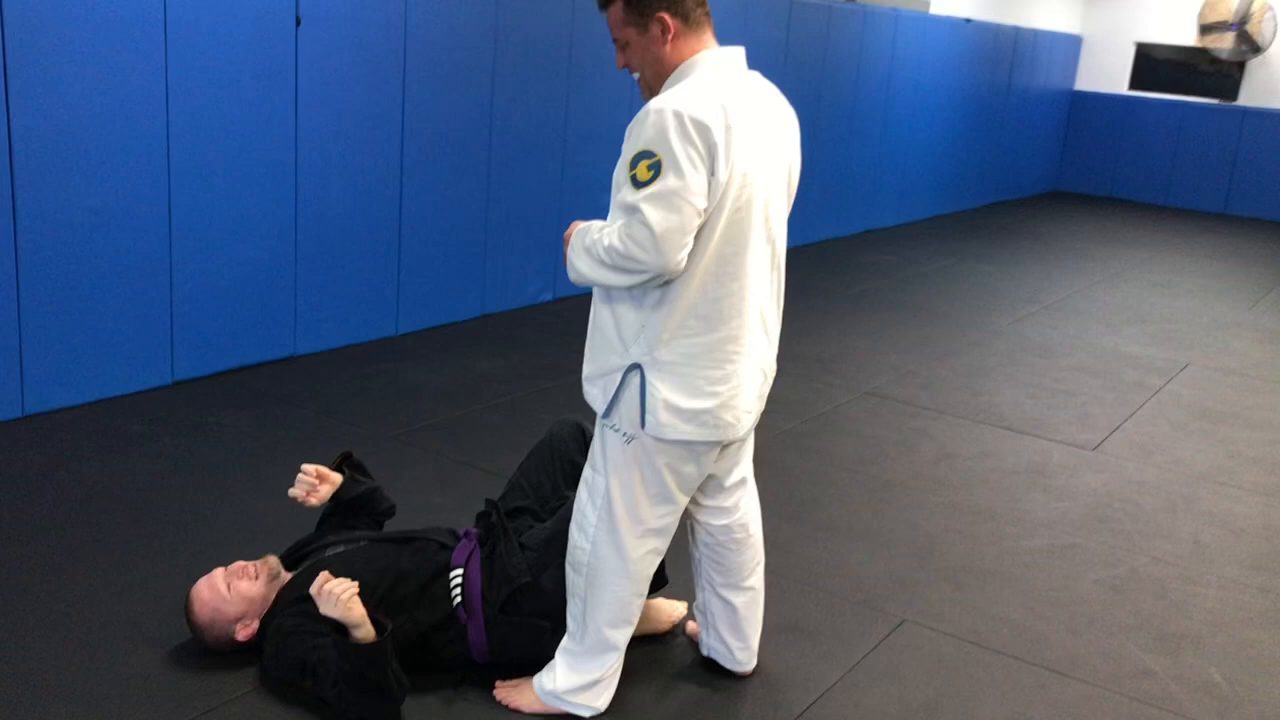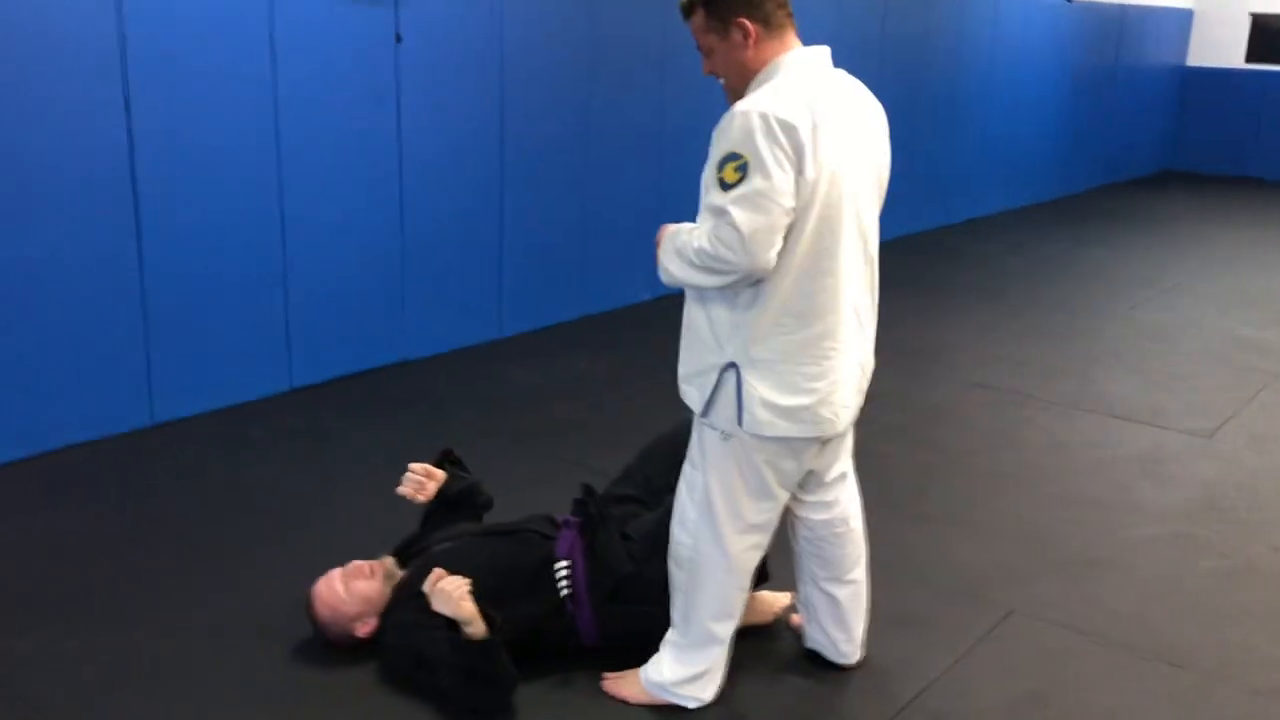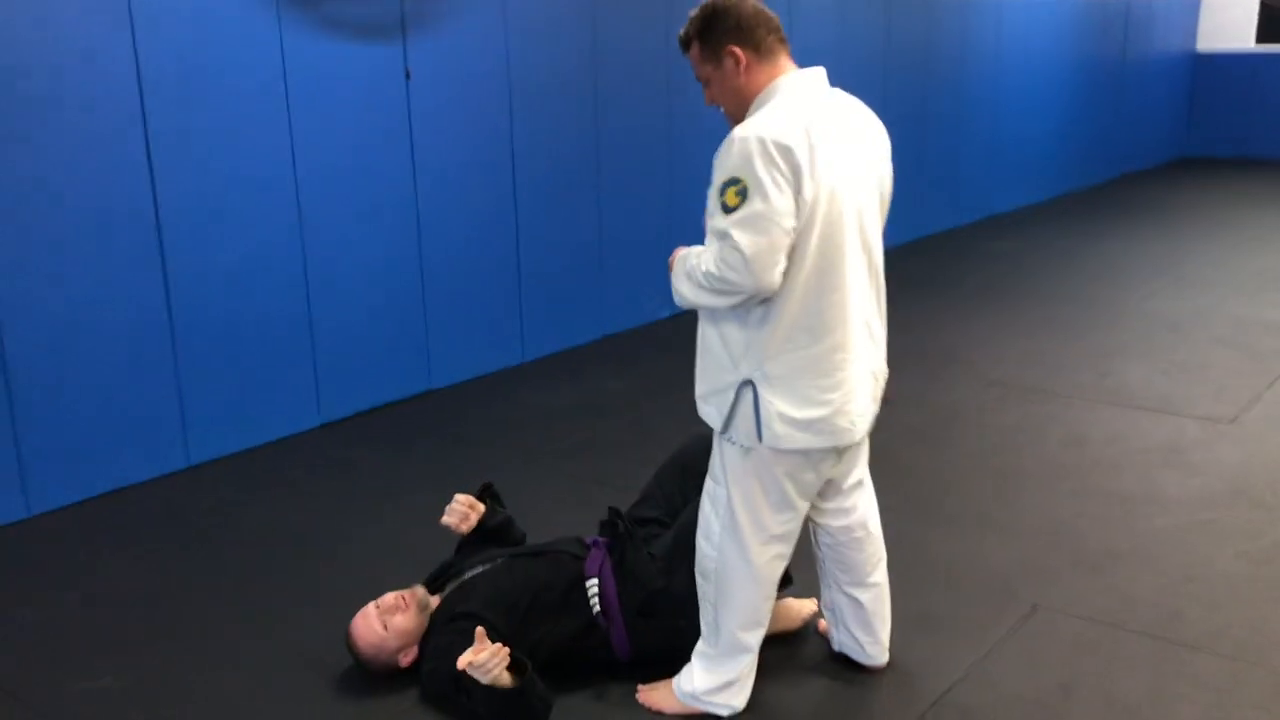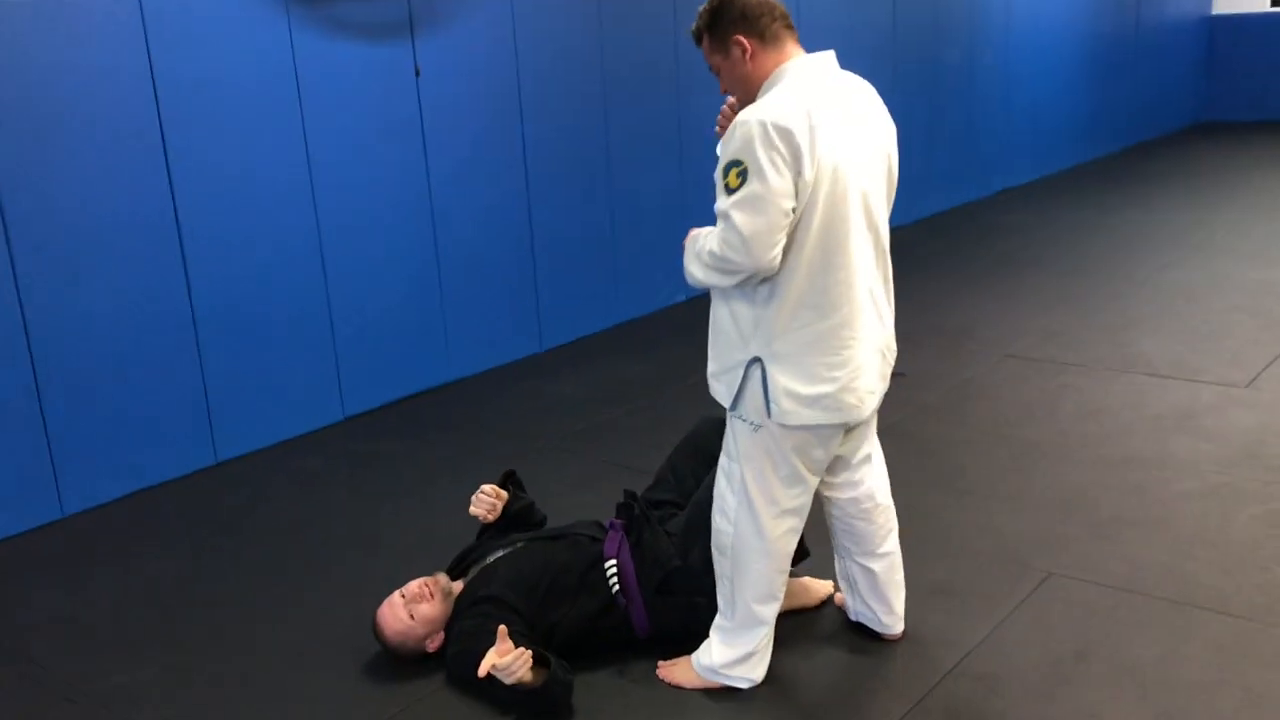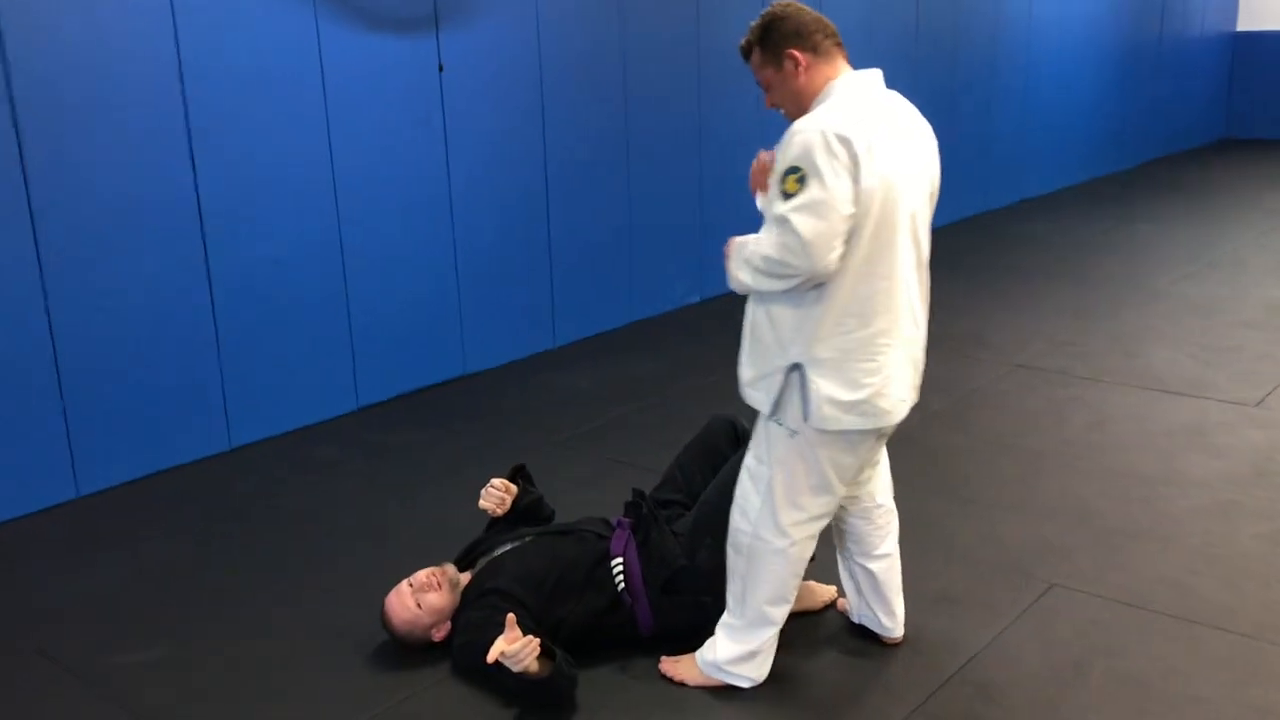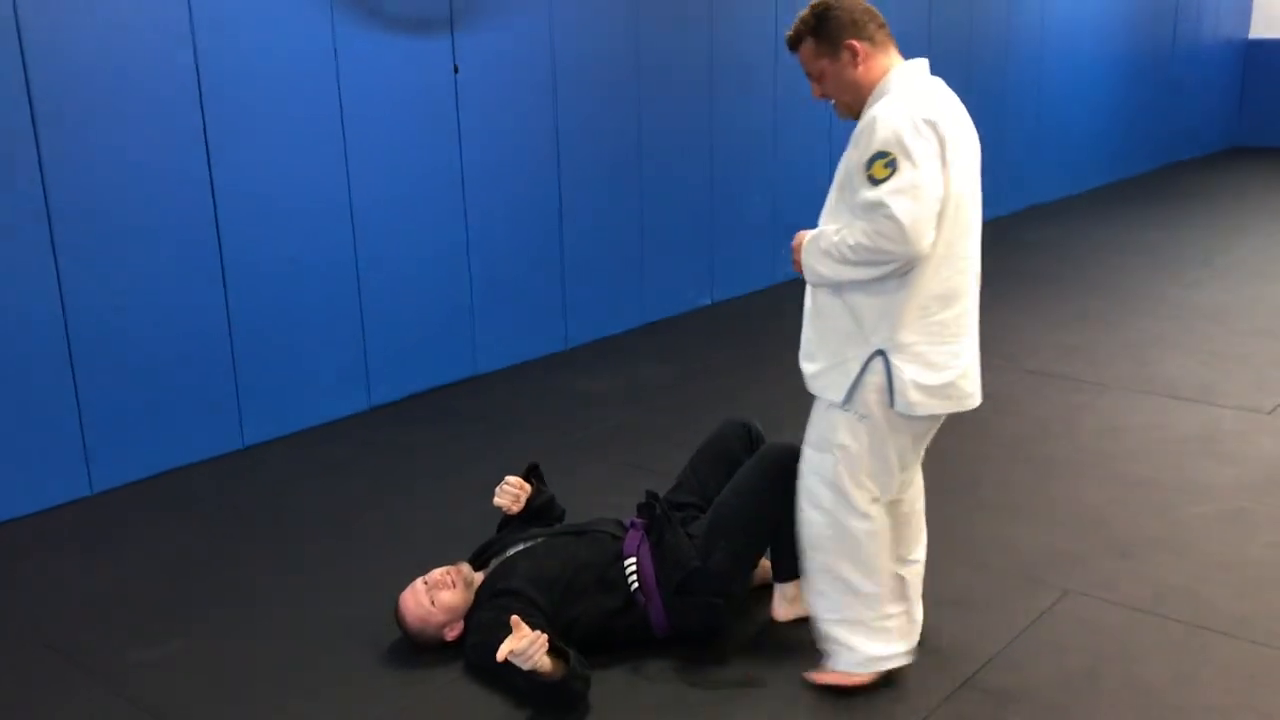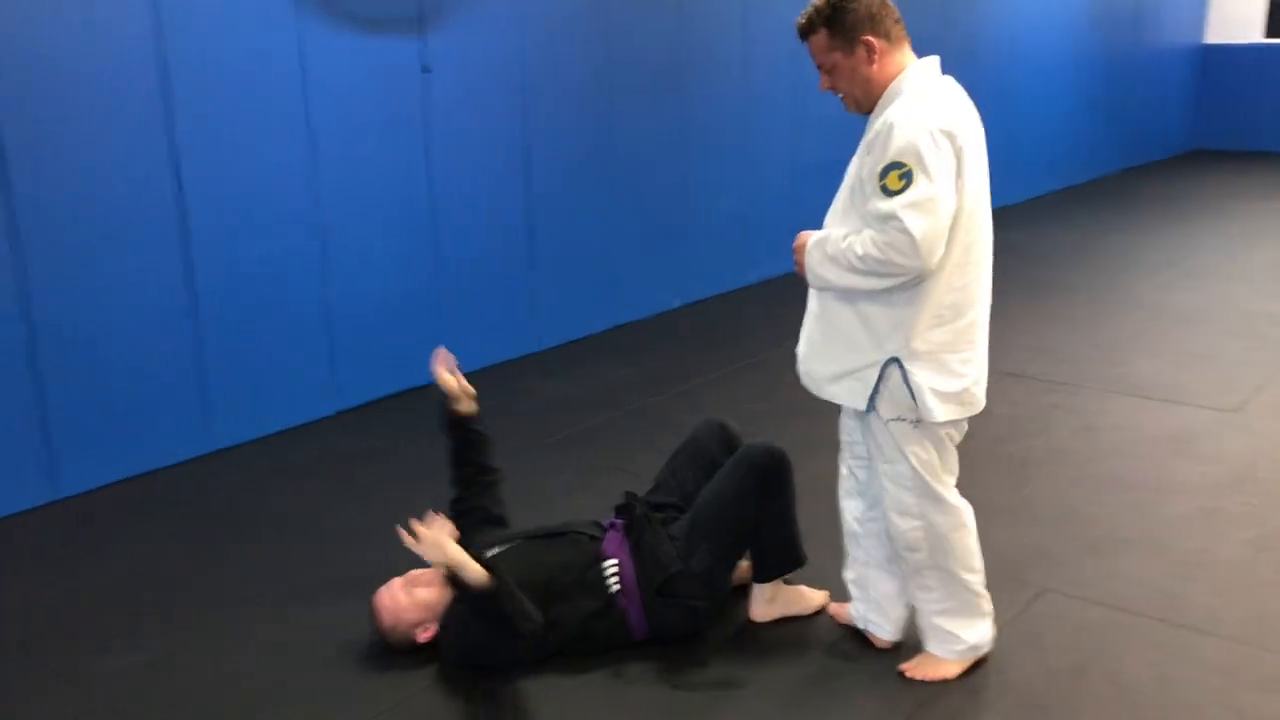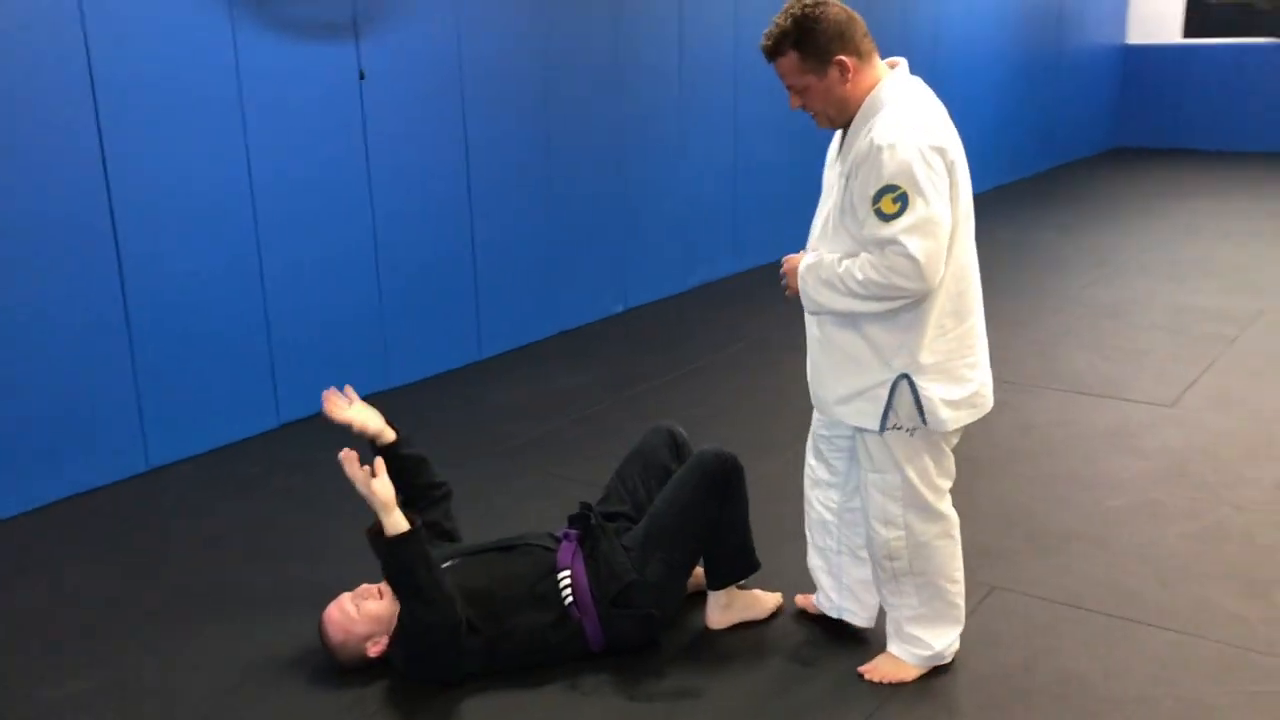
dt=0.3s
person 1, frame 1
left shoulder: (677, 114)
right shoulder: (769, 102)
left elbow: (650, 246)
left wrist: (583, 244)
left hip: (671, 372)
right hip: (737, 359)
left knee: (616, 528)
right knee: (727, 508)
right ankle: (732, 642)
person 1, frame 2
left shoulder: (763, 115)
right shoulder: (856, 98)
left elbow: (740, 248)
left wrist: (674, 245)
left hip: (768, 370)
right hip: (833, 356)
left knee: (718, 524)
right knee: (827, 501)
left ankle: (686, 673)
right ankle: (838, 636)
person 1, frame 3
left shoulder: (760, 139)
right shoulder: (856, 117)
left elbow: (746, 270)
left wrist: (685, 268)
left hip: (782, 385)
right hip: (848, 365)
left knee: (741, 536)
right knee: (847, 511)
right ankle: (863, 638)
person 1, frame 4
left shoulder: (766, 122)
right shoulder: (861, 98)
left elbow: (747, 250)
left wrist: (696, 248)
left hip: (791, 362)
right hip: (857, 342)
left knee: (755, 511)
right knee: (857, 483)
left ankle: (734, 657)
right ankle: (881, 608)
person 1, frame 5
left shoulder: (821, 133)
right shoulder: (903, 117)
left elbow: (806, 254)
left wrist: (744, 257)
right wrist: (783, 198)
left hip: (825, 366)
right hip: (880, 353)
left knee: (774, 512)
right knee: (859, 488)
left ankle: (733, 655)
right ankle: (880, 610)
person 1, frame 6
left shoulder: (894, 119)
right shoulder: (931, 103)
left elbow: (895, 235)
left wrist: (818, 247)
right wrist: (835, 250)
left hip: (888, 353)
right hip: (915, 343)
left knee: (839, 493)
right knee: (891, 486)
left ankle: (868, 645)
right ankle: (893, 618)
person 1, frame 7
left shoulder: (913, 124)
right shoulder: (919, 101)
left elbow: (906, 247)
left wrist: (818, 253)
right wrist: (833, 252)
left hip: (910, 358)
right hip: (889, 348)
left knee: (918, 502)
right knee: (869, 485)
left ankle: (962, 633)
right ankle: (876, 611)
person 1, frame 8
left shoulder: (900, 140)
right shoulder: (876, 113)
left elbow: (907, 269)
left wrist: (811, 276)
right wrist: (820, 269)
left hip: (904, 367)
right hip: (869, 355)
left knee: (905, 509)
right knee: (834, 467)
left ankle: (926, 639)
right ankle: (845, 596)
person 2, frame 1
left shoulder: (300, 561)
right shoulder: (291, 641)
left elbow: (375, 510)
left wrist: (339, 484)
right wrist: (359, 628)
left hip: (481, 551)
right hip: (510, 607)
left knee: (570, 438)
person 2, frame 2
left shoulder: (413, 552)
right shoulder: (407, 634)
left elbow: (473, 504)
left wrist: (442, 485)
right wrist: (470, 626)
left hip: (582, 537)
right hip: (611, 594)
left knee: (689, 439)
person 2, frame 3
left shoulder: (441, 585)
right shoulder: (447, 658)
left elbow: (507, 540)
left wrist: (479, 515)
right wrist: (498, 678)
left hip: (619, 555)
right hip: (645, 609)
left knee: (705, 451)
person 2, frame 4
left shoulder: (469, 565)
right shoulder: (470, 640)
left elbow: (531, 524)
left wrist: (502, 501)
right wrist: (522, 675)
left hip: (632, 536)
right hip: (664, 589)
left knee: (717, 432)
person 2, frame 5
left shoulder: (478, 556)
right shoulder: (477, 631)
left elbow: (540, 517)
right elbow: (557, 685)
left wrist: (512, 494)
right wrist: (529, 665)
left hip: (642, 534)
right hip: (671, 587)
left knee: (727, 432)
person 2, frame 6
left shoulder: (488, 558)
right shoulder: (488, 630)
left elbow: (548, 518)
left wrist: (526, 493)
right wrist: (538, 664)
left hip: (647, 537)
right hip: (682, 588)
left knee: (738, 436)
right knee: (782, 461)
left ankle: (757, 561)
right ankle: (790, 591)
person 2, frame 7
left shoulder: (470, 546)
right shoulder: (468, 634)
left elbow: (477, 484)
right elbow: (523, 627)
left wrist: (463, 406)
right wrist: (464, 569)
left hip: (629, 542)
right hip: (662, 594)
left knee: (716, 438)
right knee: (763, 464)
left ankle: (738, 564)
right ankle: (768, 596)
person 2, frame 8
left shoulder: (418, 574)
right shoulder: (418, 649)
left elbow: (428, 494)
right elbow: (441, 619)
left wrist: (380, 431)
right wrist: (388, 515)
left hip: (584, 551)
right hip: (617, 601)
left knee: (667, 440)
right knee: (717, 469)
left ankle: (692, 568)
right ankle: (725, 599)
